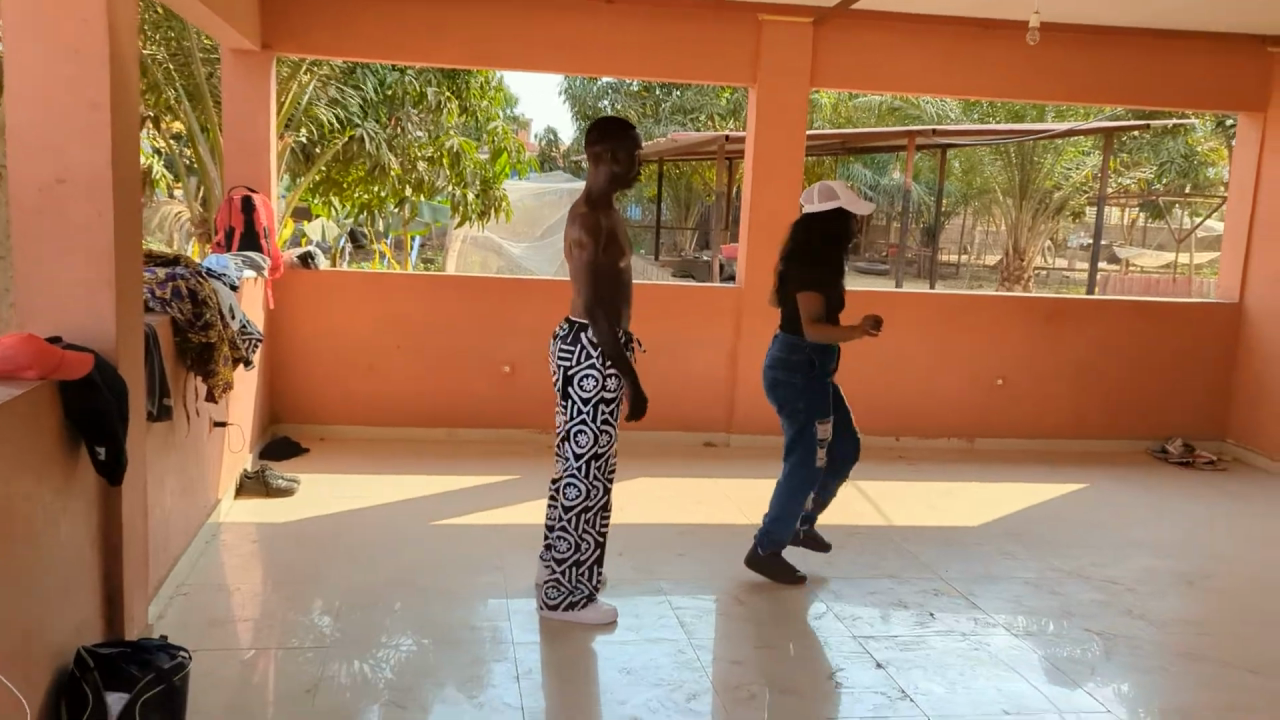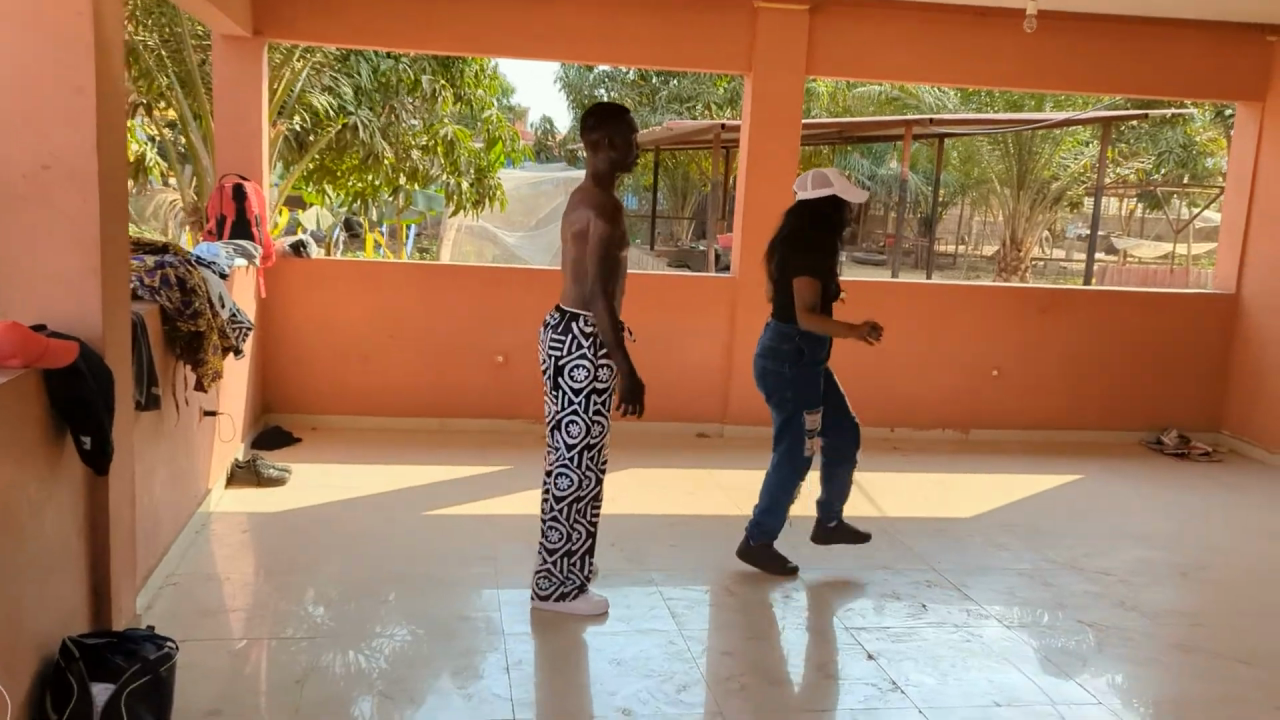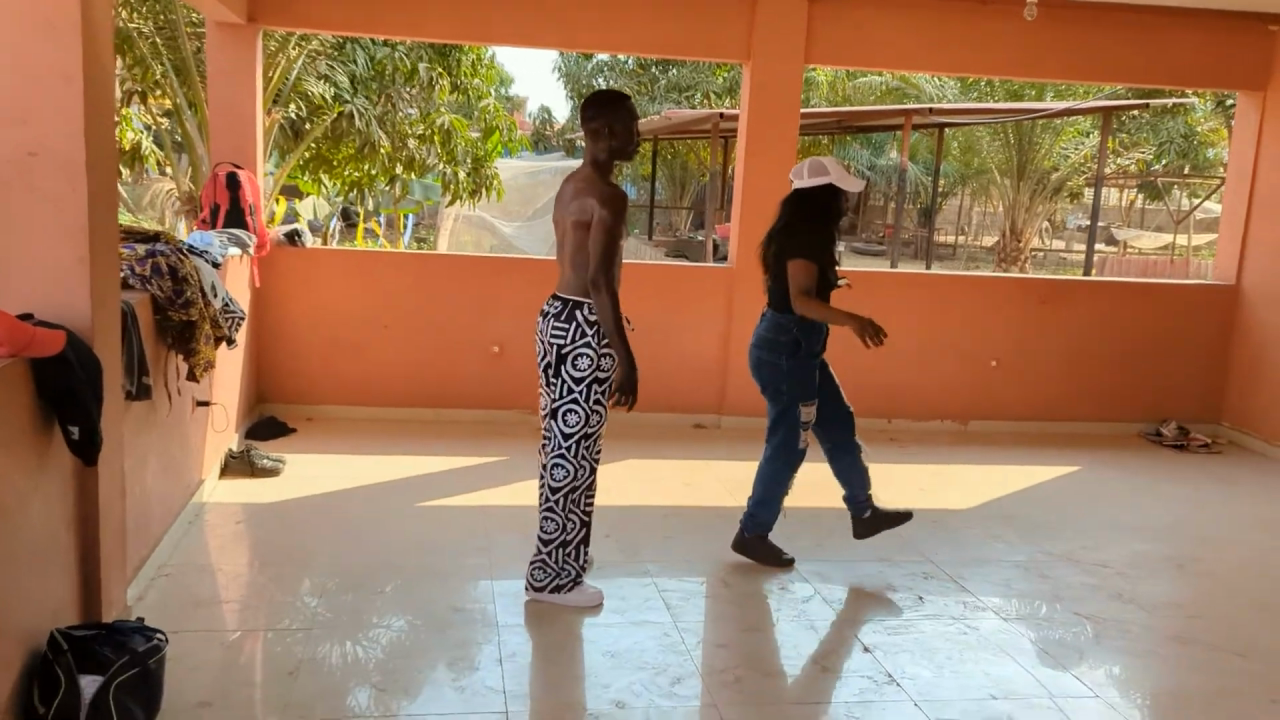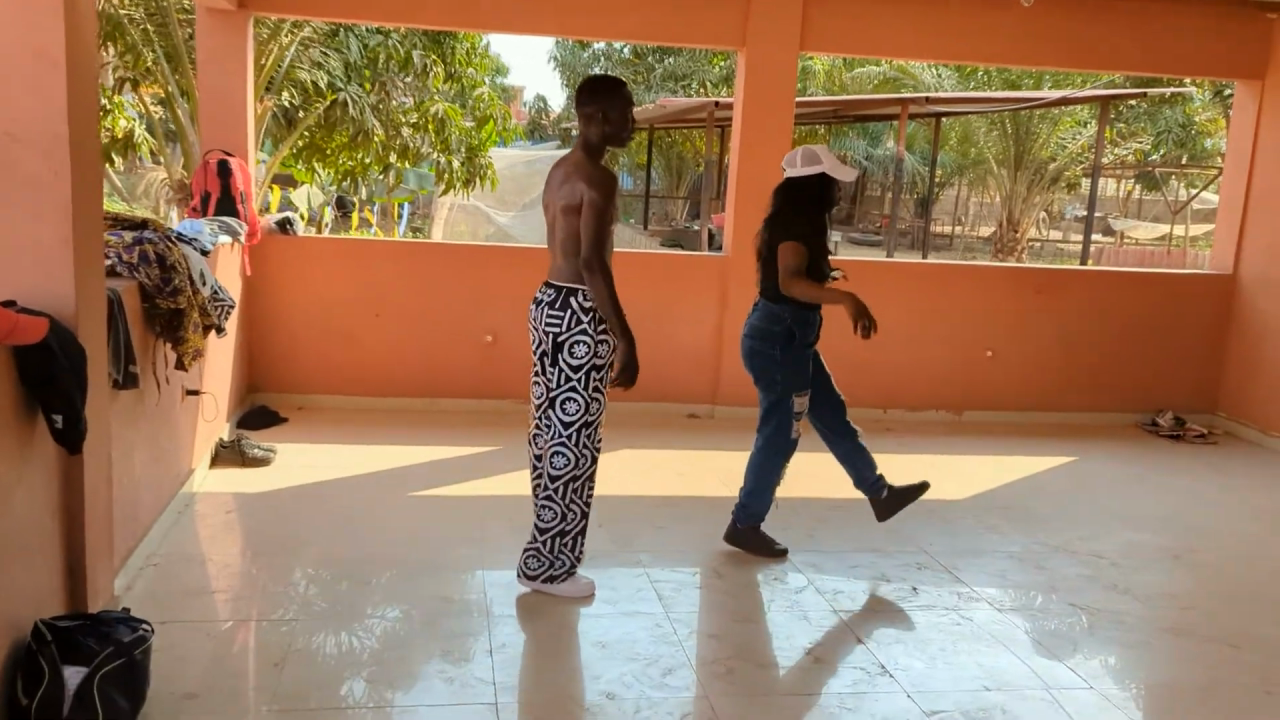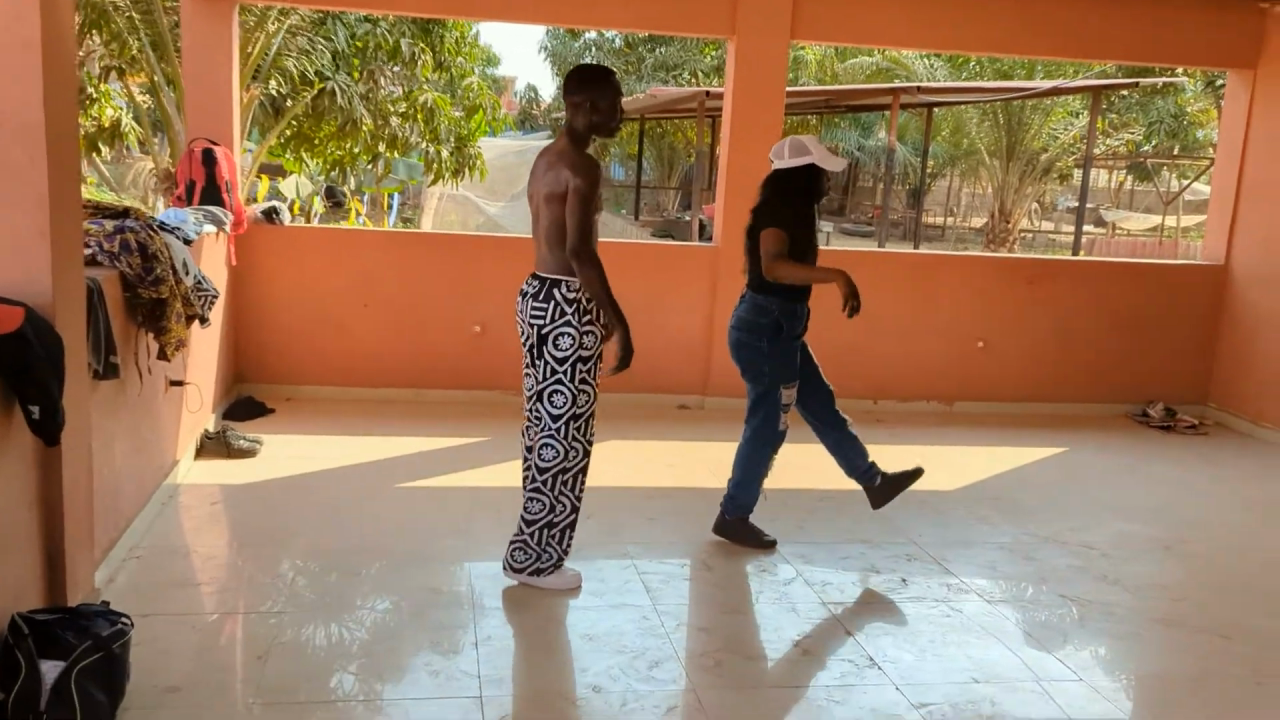
dt=0.1s
person 1, frame 1
left shoulder: (591, 211)
right shoulder: (596, 219)
right elbow: (595, 306)
left wrist: (618, 364)
right wrist: (628, 377)
left hip: (578, 344)
right hip: (593, 351)
left knee: (575, 464)
right knee: (588, 472)
left ankle: (557, 564)
right ankle: (566, 594)
person 1, frame 2
left shoulder: (585, 197)
right shoulder: (605, 206)
right elbow: (599, 293)
right wrist: (626, 369)
left hip: (568, 331)
right hip: (584, 340)
left knee: (565, 453)
right knee: (580, 463)
left ankle: (555, 558)
right ankle: (558, 585)
person 1, frame 3
left shoulder: (574, 184)
right shoulder: (608, 196)
right elbow: (600, 280)
right wrist: (625, 358)
left hip: (558, 316)
right hip: (584, 327)
left knee: (561, 444)
right knee: (576, 453)
left ankle: (554, 561)
right ankle: (553, 577)
person 1, frame 4
left shoulder: (561, 169)
right shoulder: (598, 179)
right elbow: (592, 262)
right wrist: (624, 339)
left hip: (551, 303)
right hip: (579, 314)
left knee: (552, 431)
right knee: (575, 442)
left ankle: (548, 549)
right ankle: (547, 566)
person 1, frame 5
left shoulder: (547, 158)
right shoulder: (582, 166)
right elbow: (579, 249)
right wrist: (618, 317)
left hip: (539, 294)
right hip: (567, 304)
left knee: (545, 425)
right knee: (565, 434)
left ankle: (536, 541)
right ankle: (534, 558)
person 2, frame 1
left shoulder: (810, 257)
right shoulder: (813, 263)
left elbow: (778, 300)
right elbow: (813, 328)
right wrist: (856, 330)
left hip: (808, 369)
right hip: (799, 370)
left knee: (844, 447)
right knee: (807, 463)
left ankle: (801, 524)
right ankle: (765, 551)
person 2, frame 2
left shoulder: (802, 245)
right shoulder: (807, 250)
left elbow: (781, 293)
right elbow: (807, 316)
left wrist: (828, 291)
right wrist: (851, 330)
left hip: (801, 357)
right hip: (790, 358)
left knee: (844, 435)
right knee: (795, 453)
left ankle: (829, 520)
right ankle: (757, 542)
person 2, frame 3
left shoulder: (799, 234)
right shoulder: (804, 238)
left elbow: (802, 289)
right elbow: (800, 303)
left wrist: (825, 283)
right wrist: (851, 319)
left hip: (798, 349)
right hip: (785, 350)
left knee: (839, 426)
right knee: (788, 445)
left ankle: (864, 513)
right ankle: (751, 535)
person 2, frame 4
left shoulder: (793, 223)
right shoulder: (794, 225)
right elbow: (789, 282)
left wrist: (820, 275)
right wrist: (848, 299)
left hip: (790, 336)
right hip: (776, 339)
left knee: (833, 416)
right knee: (779, 435)
left ankle: (880, 493)
right ankle: (744, 526)
person 2, frame 5
left shoulder: (787, 214)
right shoulder: (778, 214)
right elbow: (771, 267)
left wrist: (814, 273)
right wrist: (835, 275)
left hip: (780, 330)
right hip: (764, 332)
left knee: (822, 407)
right knee: (768, 426)
left ankle: (873, 481)
right ankle: (733, 518)
